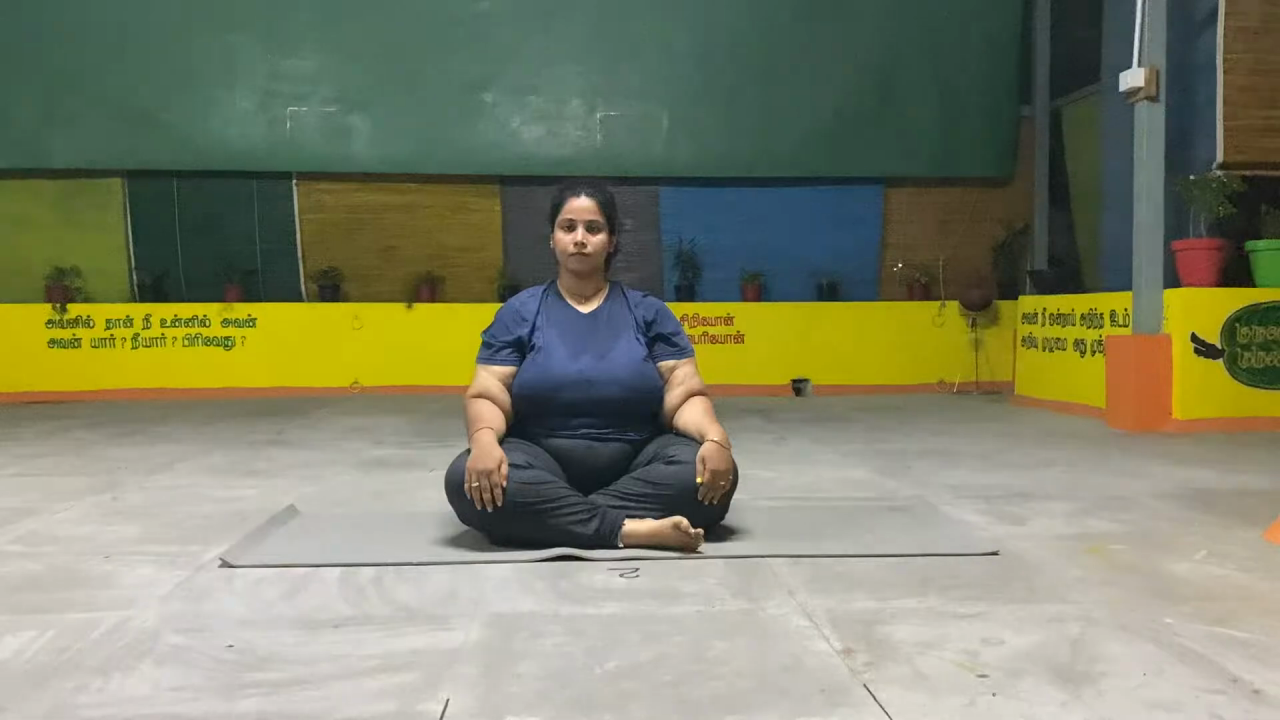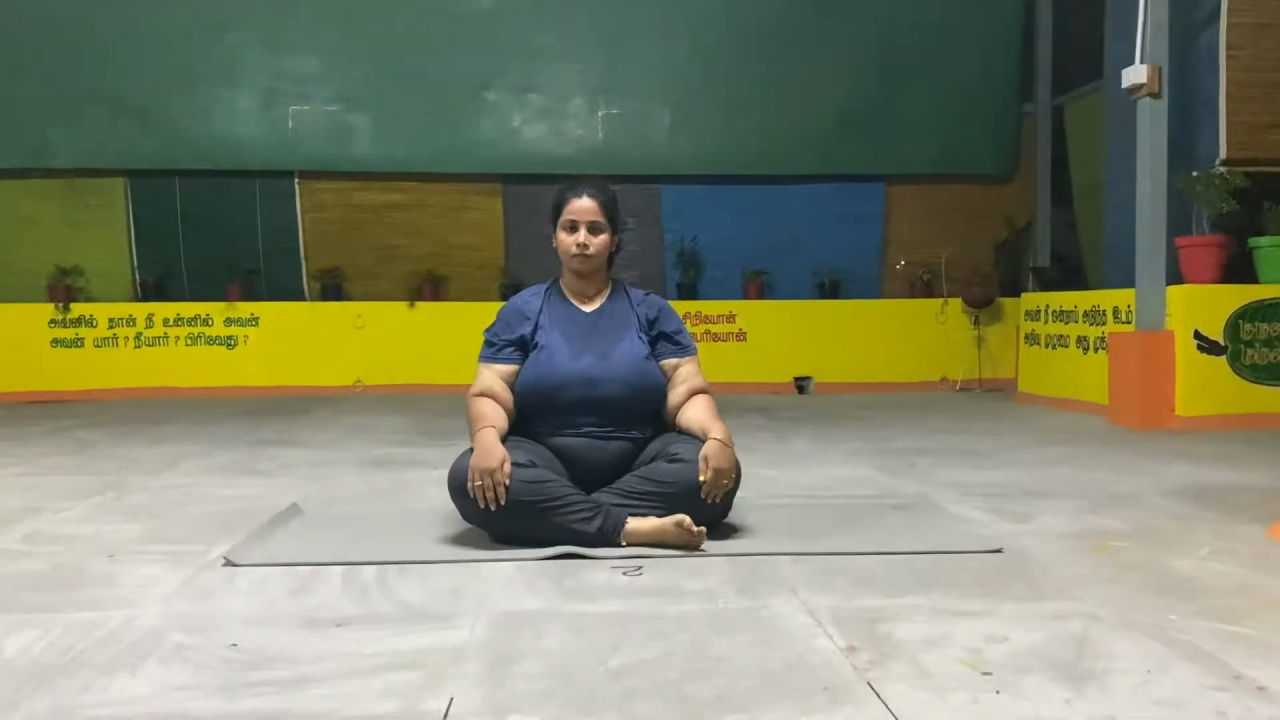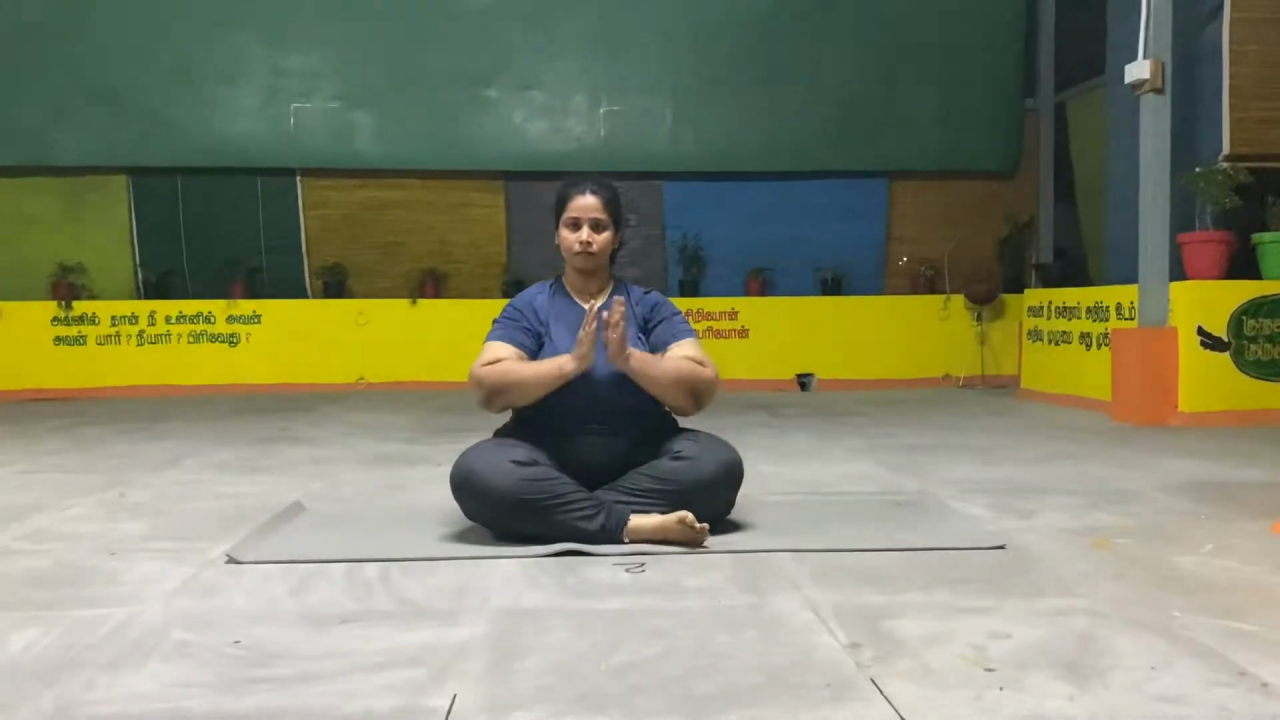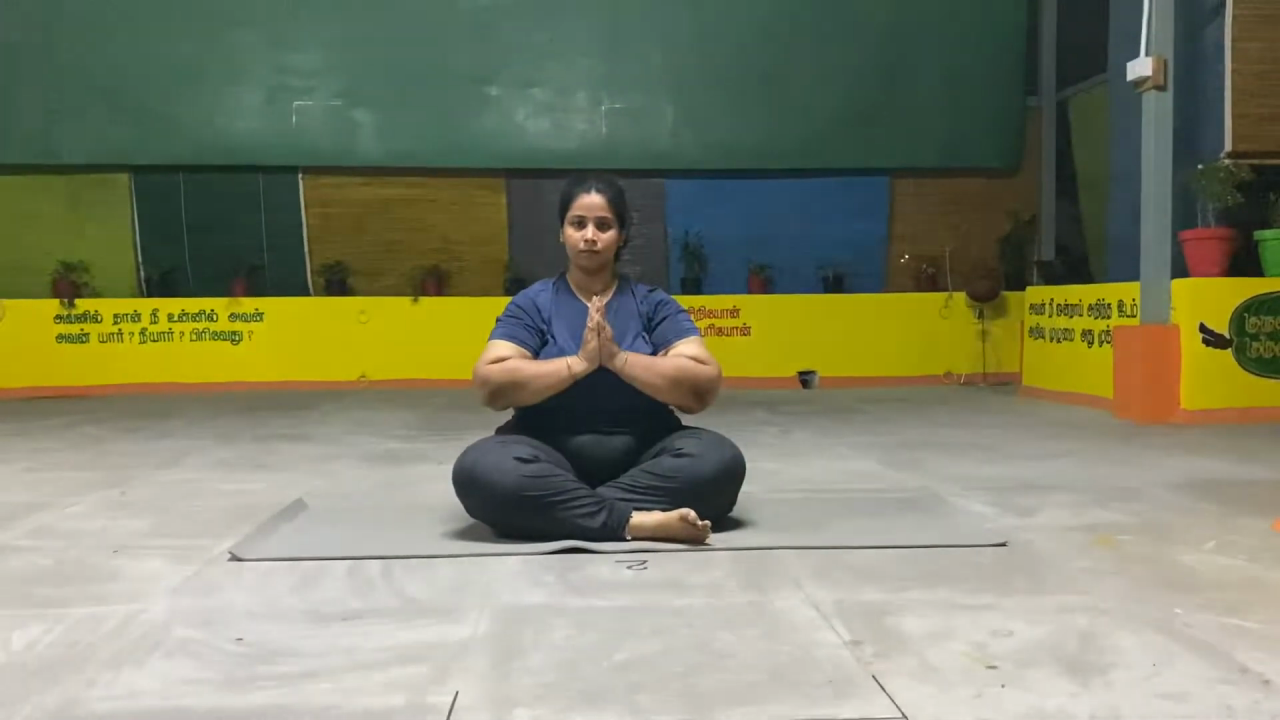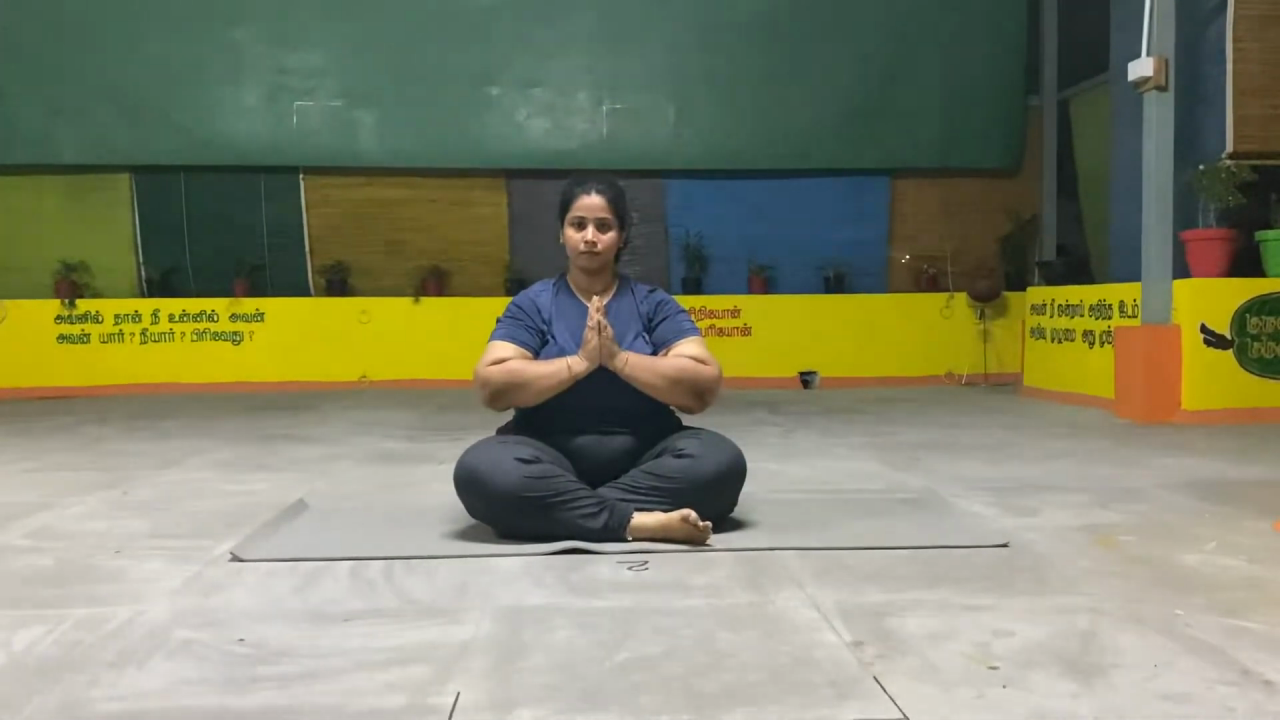
dt=0.7s
person 1, frame 1
left shoulder: (649, 312)
right shoulder: (519, 312)
left elbow: (684, 396)
right elbow: (487, 396)
left wrist: (715, 438)
right wrist: (484, 439)
left hip: (636, 464)
right hip: (544, 463)
left knee: (707, 474)
right knee: (469, 479)
left ankle: (556, 515)
right ankle: (630, 529)
person 1, frame 2
left shoulder: (652, 311)
right shoulder: (522, 311)
left elbow: (687, 395)
right elbow: (488, 395)
left wrist: (718, 436)
right wrist: (486, 439)
left hip: (638, 462)
right hip: (545, 461)
left knee: (705, 471)
right knee: (472, 476)
left ankle: (556, 514)
right ankle: (634, 528)
person 1, frame 3
left shoulder: (652, 306)
right shoulder: (528, 306)
left elbow: (700, 390)
right elbow: (488, 387)
left wrist: (626, 358)
right wrist: (571, 363)
left hip: (642, 461)
right hip: (548, 461)
left knee: (718, 463)
right knee: (477, 472)
left ankle: (560, 511)
right ankle: (635, 524)
person 1, frame 4
left shoulder: (654, 304)
right shoulder: (532, 303)
left elbow: (703, 387)
right elbow: (490, 385)
left wrist: (618, 358)
right wrist: (579, 363)
left hip: (643, 457)
right hip: (551, 458)
left knee: (719, 459)
right knee: (480, 468)
left ankle: (562, 508)
right ankle: (637, 522)
person 1, frame 5
left shoulder: (655, 304)
right shoulder: (532, 304)
left elbow: (703, 388)
right elbow: (491, 387)
left wrist: (618, 358)
right wrist: (579, 362)
left hip: (645, 459)
right hip: (551, 459)
left knee: (721, 460)
right knee: (481, 468)
left ankle: (566, 509)
right ankle: (638, 522)
